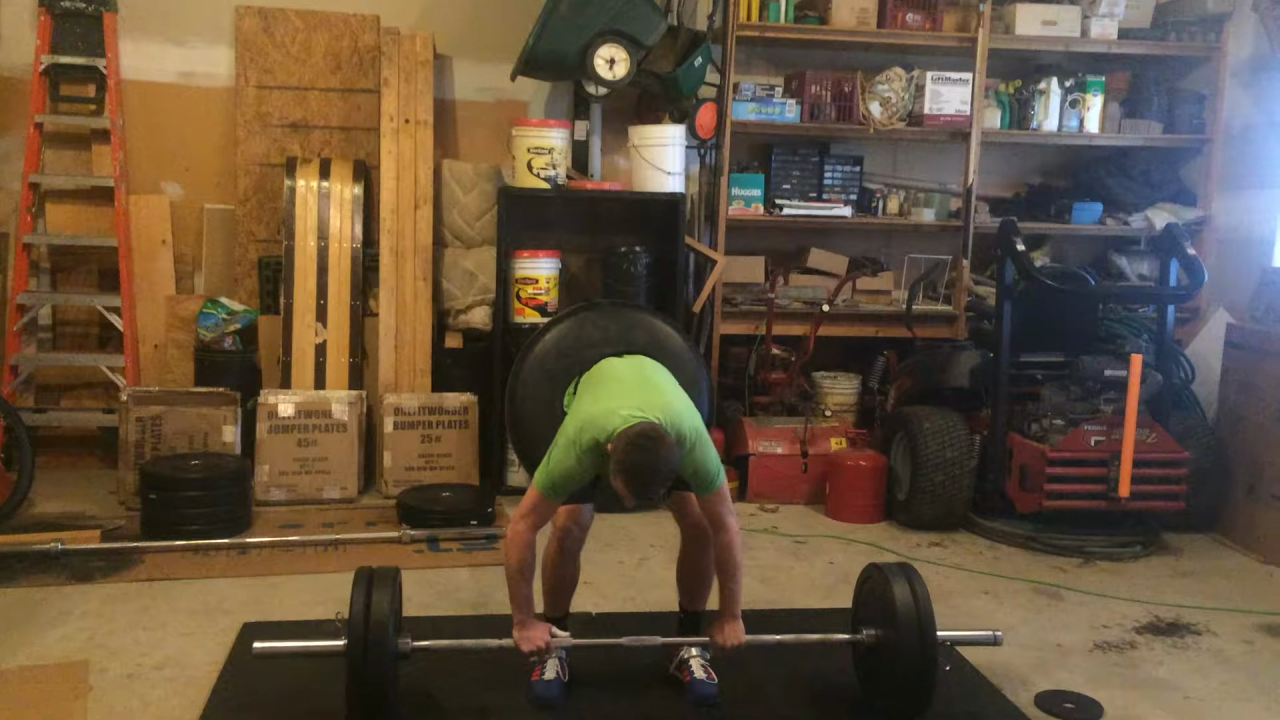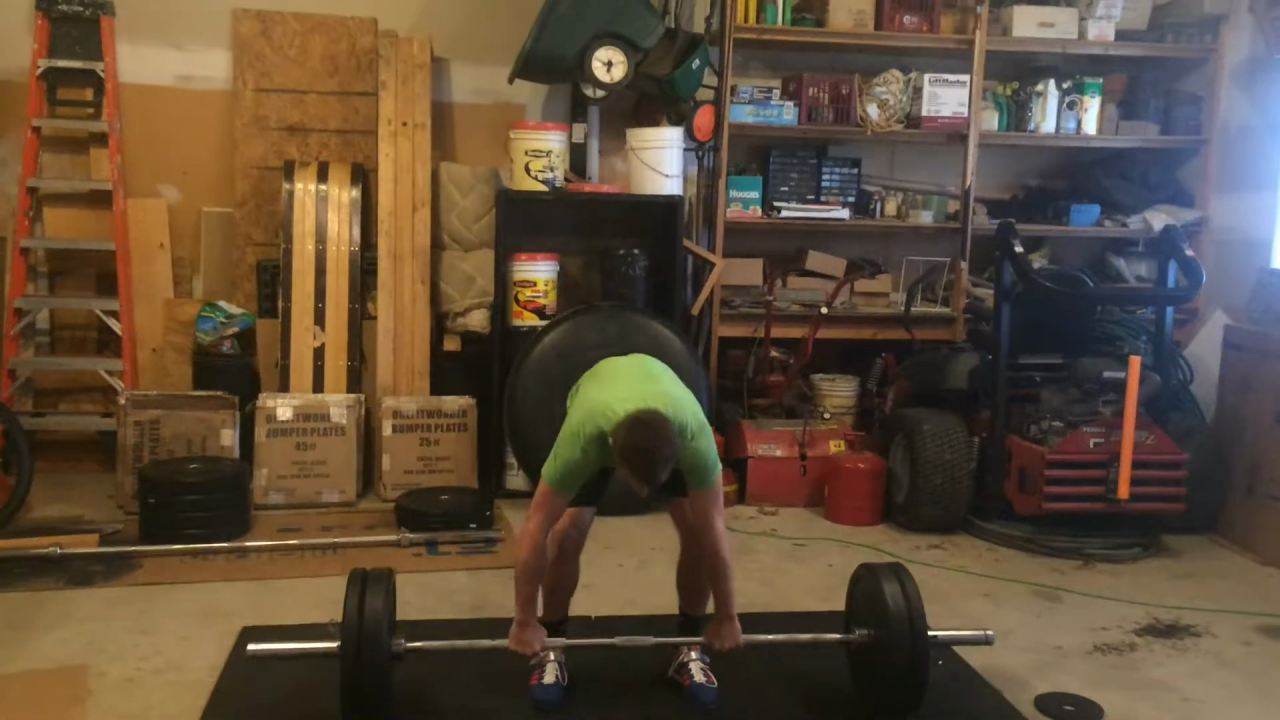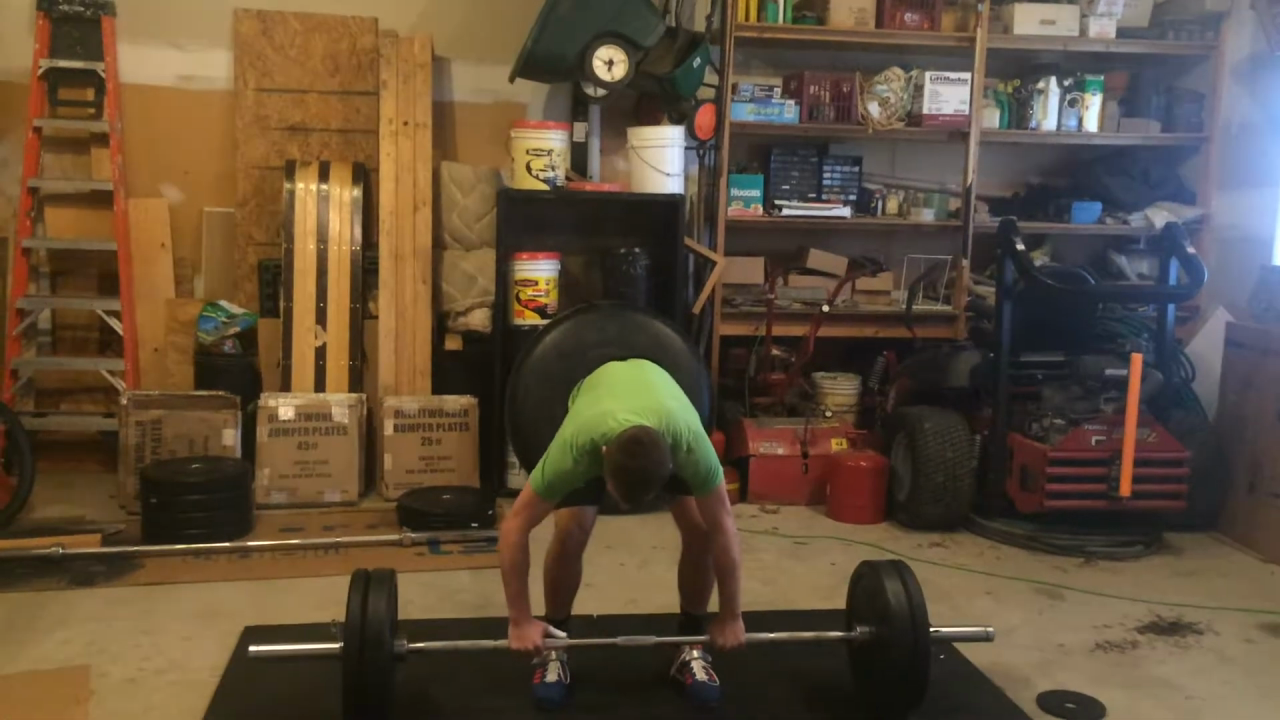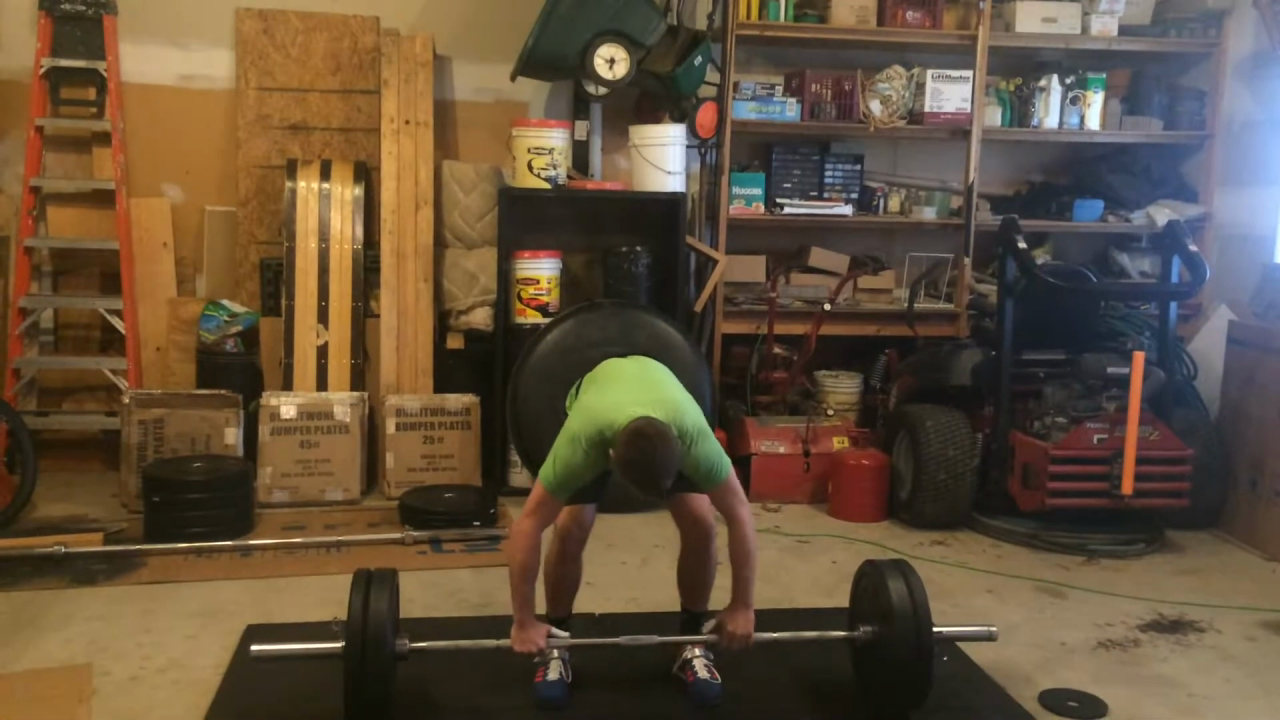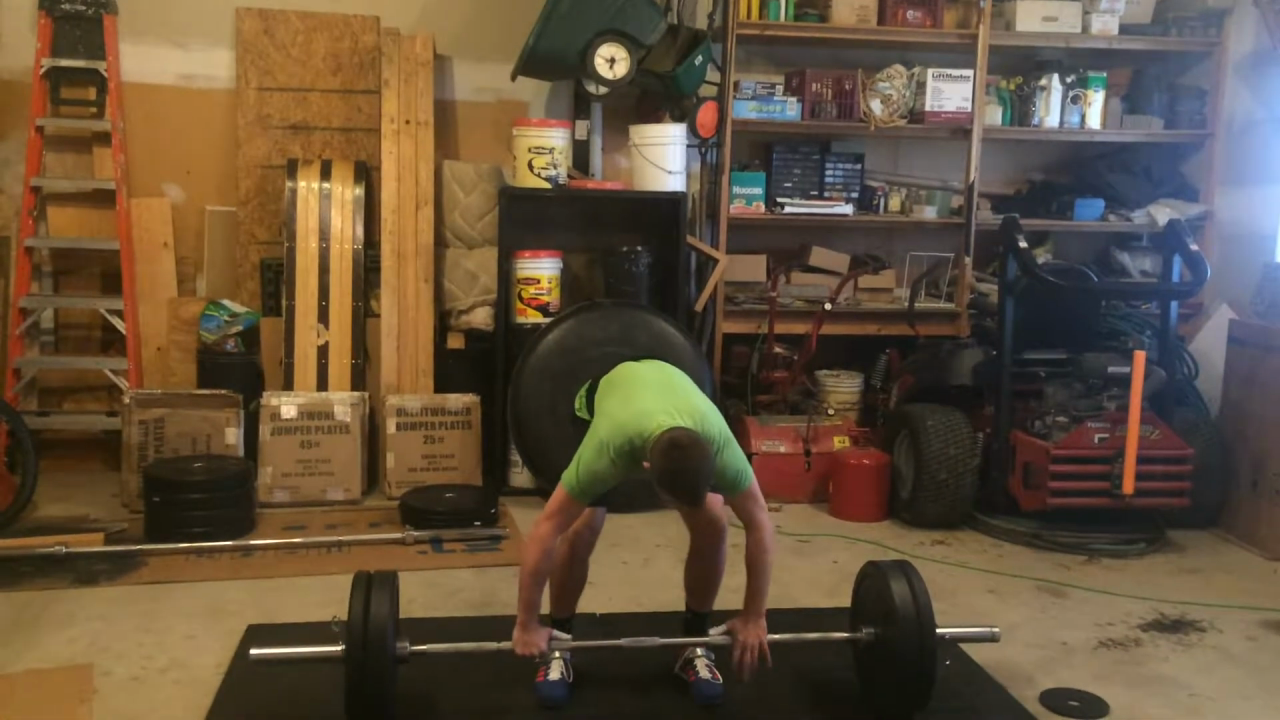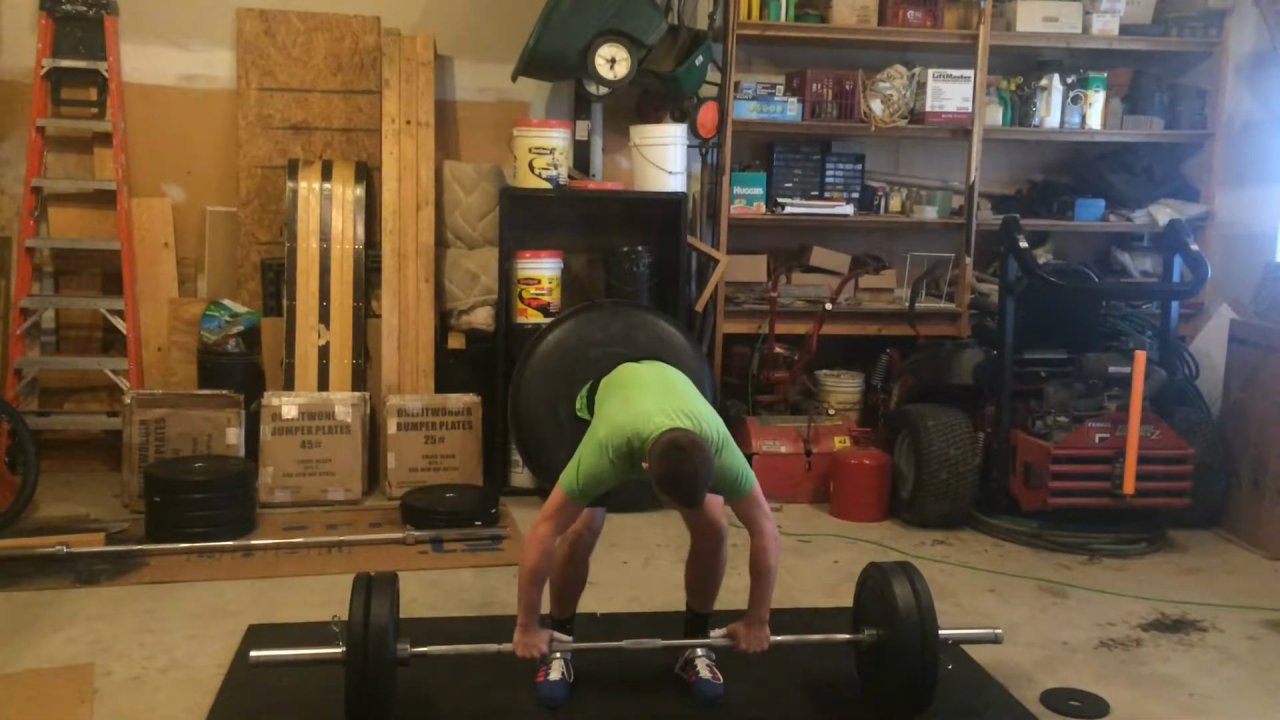
dt=0.4s
person 1, frame 1
left shoulder: (693, 444)
right shoulder: (578, 447)
left elbow: (725, 526)
right elbow: (521, 527)
left wrist: (731, 617)
right wrist: (524, 621)
left knee: (700, 527)
right knee: (567, 530)
left ankle: (689, 645)
right ankle: (553, 647)
person 1, frame 2
left shoulder: (694, 434)
right shoulder: (584, 437)
left elbow: (713, 529)
right elbow: (537, 526)
left wrist: (726, 618)
right wrist: (525, 622)
right hip: (594, 411)
left knee: (696, 530)
right knee: (567, 534)
left ankle: (689, 649)
right ankle: (551, 649)
person 1, frame 3
left shoulder: (690, 444)
right shoulder: (575, 448)
left elbow: (723, 528)
right elbow: (514, 526)
left wrist: (730, 617)
right wrist: (520, 620)
left knee: (701, 530)
right knee: (569, 534)
left ankle: (691, 647)
right ankle: (553, 650)
person 1, frame 4
left shoulder: (695, 438)
right shoulder: (582, 440)
left elbow: (739, 516)
right elbow: (527, 526)
left wrist: (742, 606)
right wrist: (523, 622)
right hip: (595, 399)
left knee: (701, 526)
right knee: (569, 530)
left ankle: (693, 644)
right ankle: (556, 646)
person 1, frame 5
left shoulder: (720, 446)
right shoulder: (608, 448)
left elbow: (759, 524)
right elbow: (546, 529)
left wrist: (753, 617)
right wrist: (526, 624)
left knee: (712, 527)
right knee: (579, 532)
left ankle: (695, 644)
right ankle: (558, 645)
person 1, frame 6
left shoulder: (719, 450)
right shoulder: (607, 449)
left elbow: (765, 530)
right elbow: (543, 532)
left wrist: (757, 621)
right wrist: (527, 626)
left knee: (713, 529)
right knee: (578, 533)
left ankle: (696, 644)
right ankle: (559, 645)
